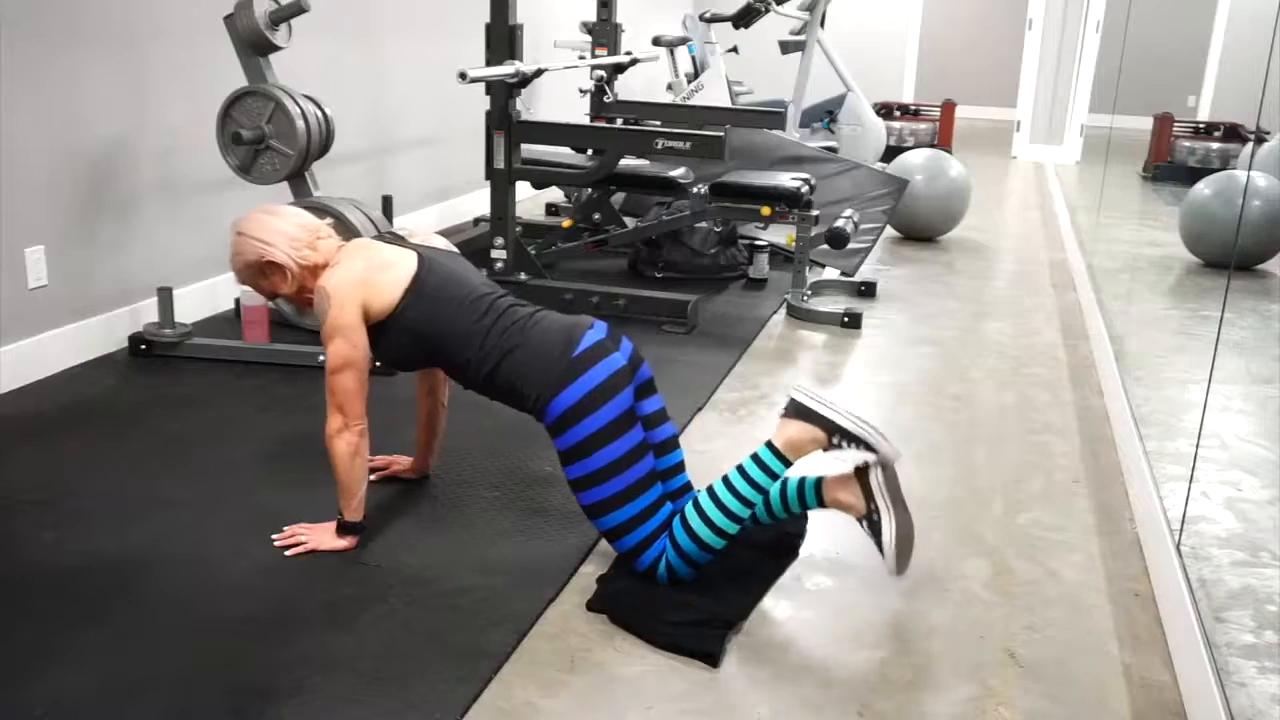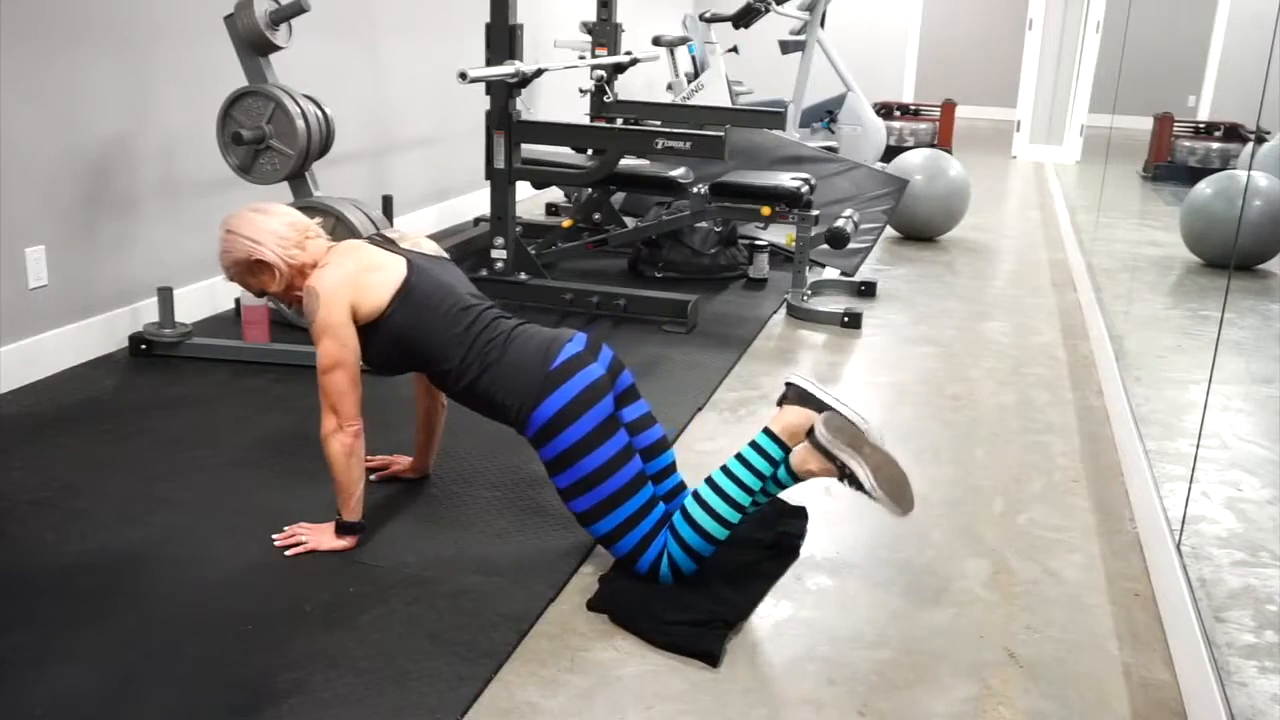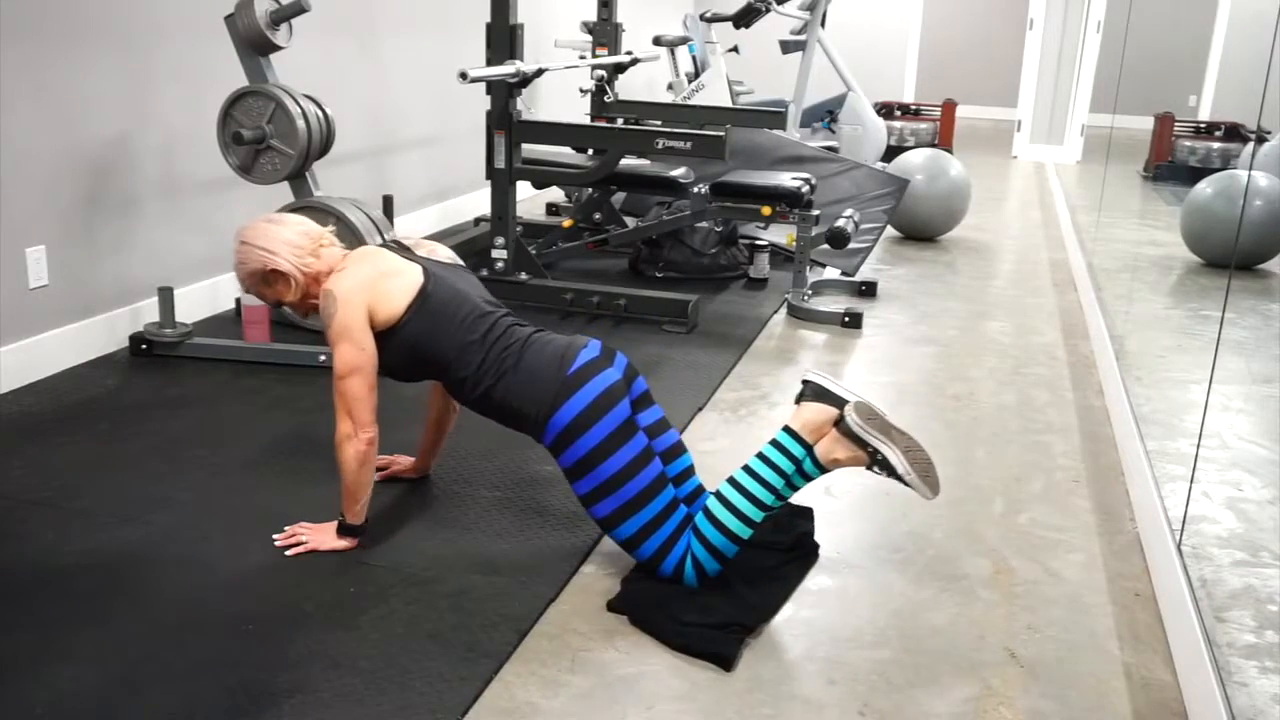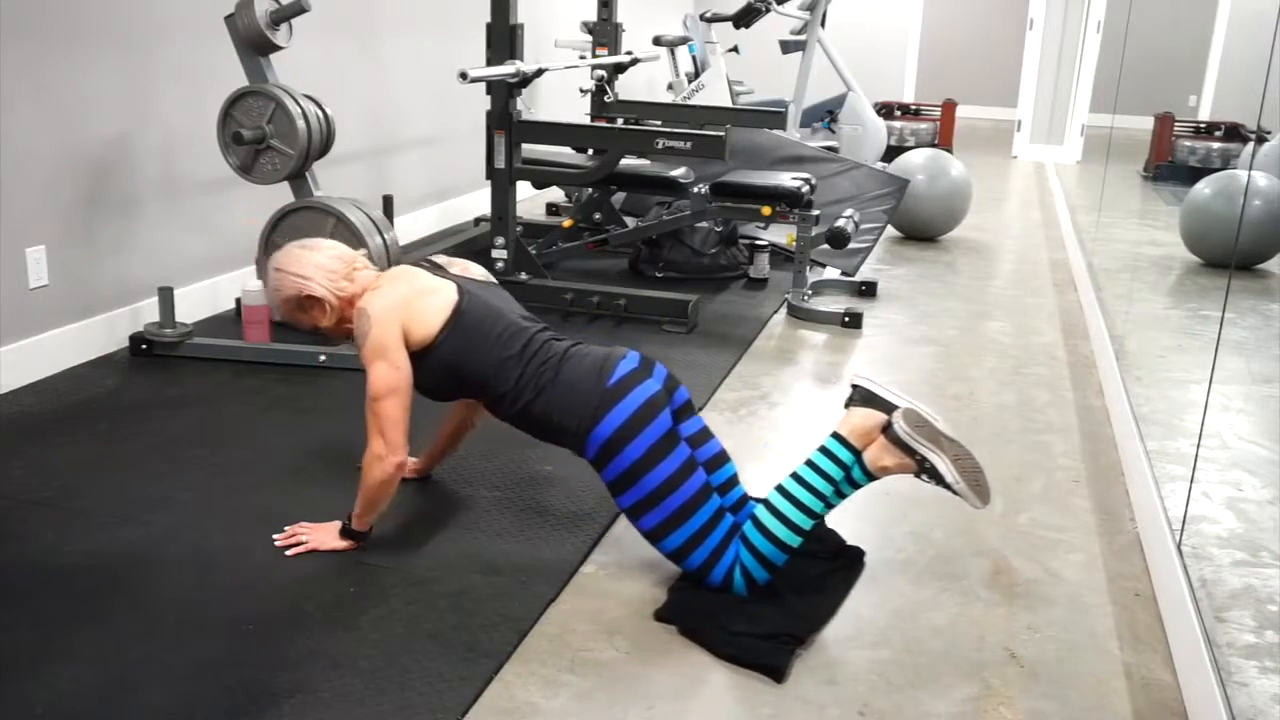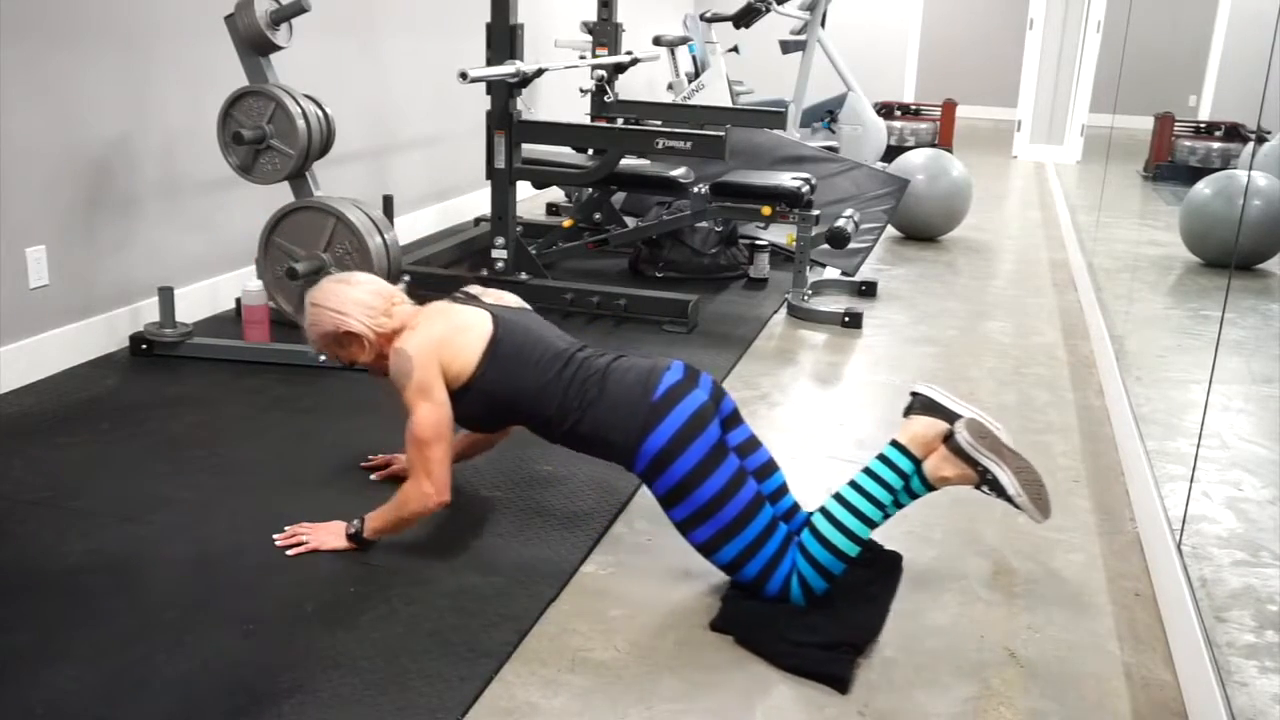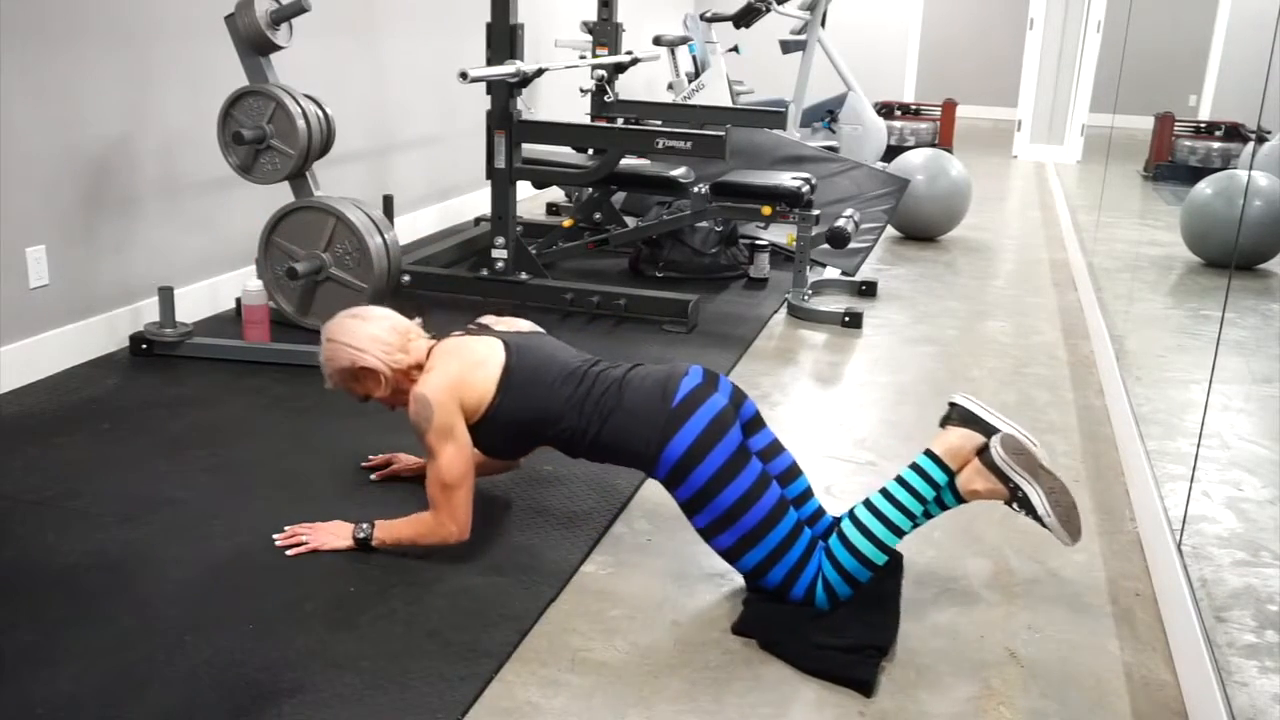
dt=0.4s
person 1, frame 1
left shoulder: (340, 287)
right shoulder: (399, 245)
left elbow: (345, 425)
left wrist: (346, 526)
right wrist: (421, 460)
left hip: (576, 388)
right hip: (604, 349)
left knee: (664, 559)
right knee: (675, 518)
left ankle: (795, 435)
right ankle: (849, 491)
person 1, frame 2
left shoulder: (329, 286)
right shoulder: (396, 243)
left elbow: (342, 427)
left wrist: (346, 526)
right wrist: (421, 460)
left hip: (554, 398)
right hip: (584, 361)
left knee: (664, 558)
right knee: (675, 517)
left ankle: (790, 432)
right ankle: (813, 455)
person 1, frame 3
left shoulder: (345, 292)
right shoulder: (411, 249)
left elbow: (358, 434)
left wrist: (347, 527)
right wrist: (422, 462)
left hip: (572, 407)
right hip: (598, 368)
left knee: (689, 561)
right knee: (696, 521)
left ankle: (813, 429)
right ankle: (831, 435)
person 1, frame 4
left shoulder: (379, 311)
right shoulder: (440, 268)
left elbow: (385, 455)
left wrist: (350, 530)
right wrist: (428, 464)
left hip: (613, 420)
right hip: (637, 380)
left knee: (738, 569)
right knee: (742, 529)
left ankle: (863, 439)
right ankle: (872, 433)
person 1, frame 5
left shoulder: (413, 351)
right shoulder: (471, 300)
left elbow: (430, 495)
left wrist: (355, 532)
right wrist: (429, 453)
left hip: (660, 433)
right hip: (682, 392)
left knee: (790, 579)
right knee: (794, 543)
left ankle: (925, 447)
right ankle: (931, 440)
person 1, frame 6
left shoulder: (432, 391)
right shoulder: (485, 331)
left elbow: (452, 527)
left wrist: (358, 533)
right wrist: (432, 462)
left hip: (683, 439)
right hip: (704, 396)
left knee: (817, 585)
right knee: (822, 549)
left ankle: (957, 460)
right ankle: (966, 456)
